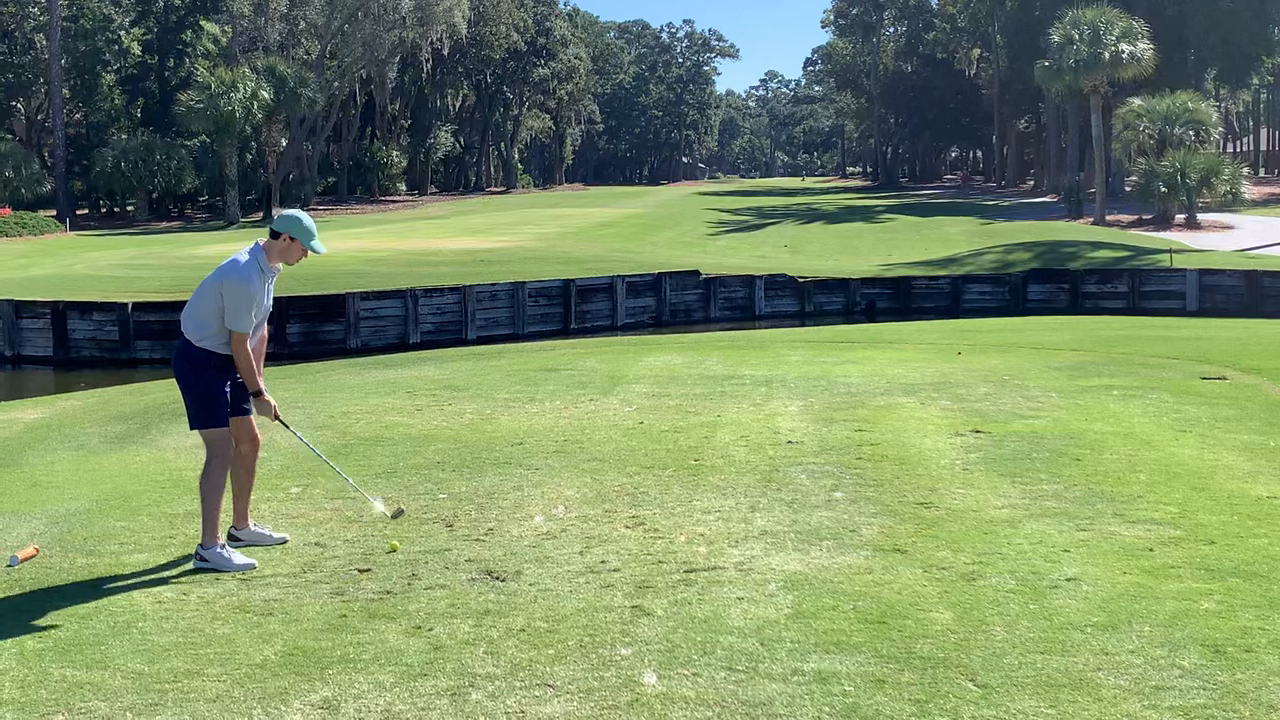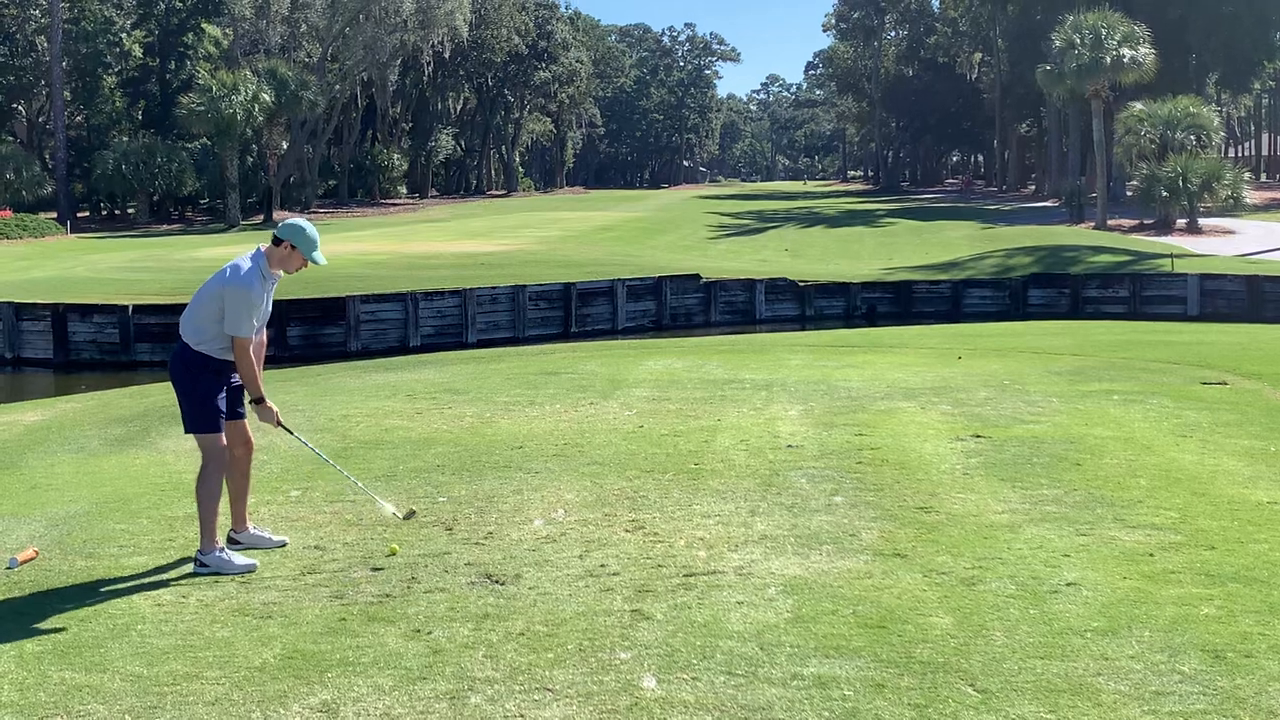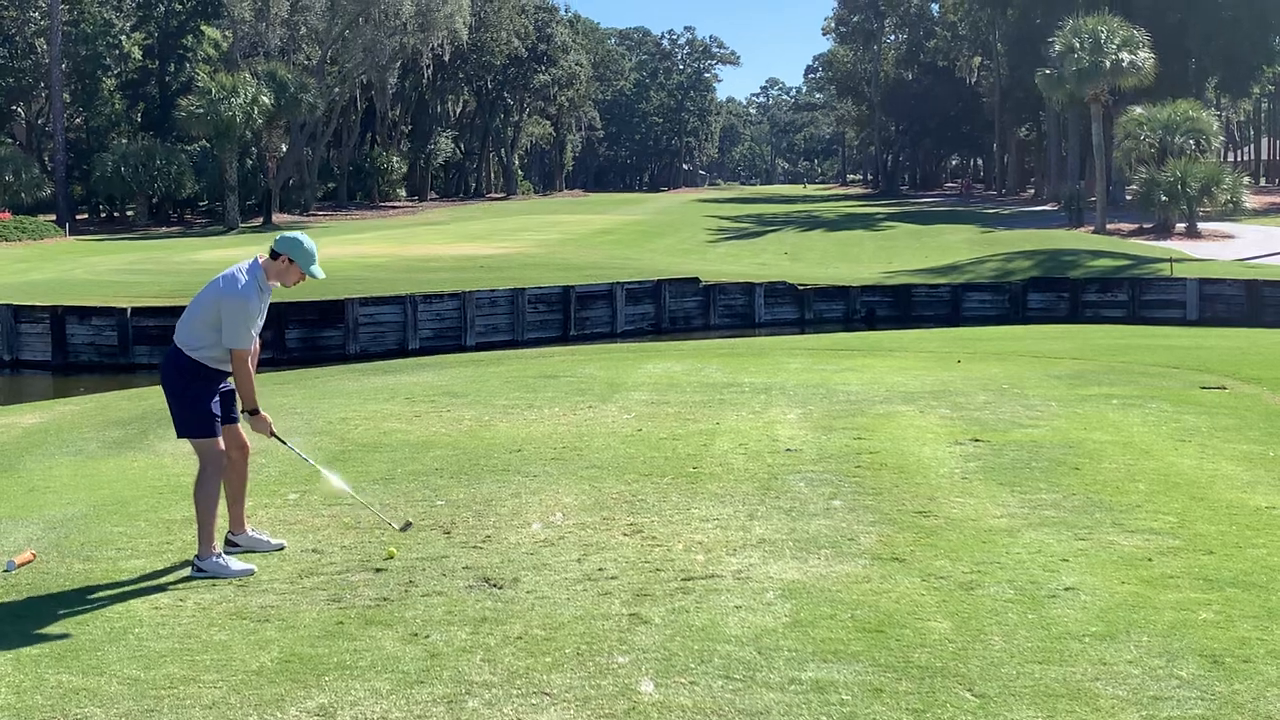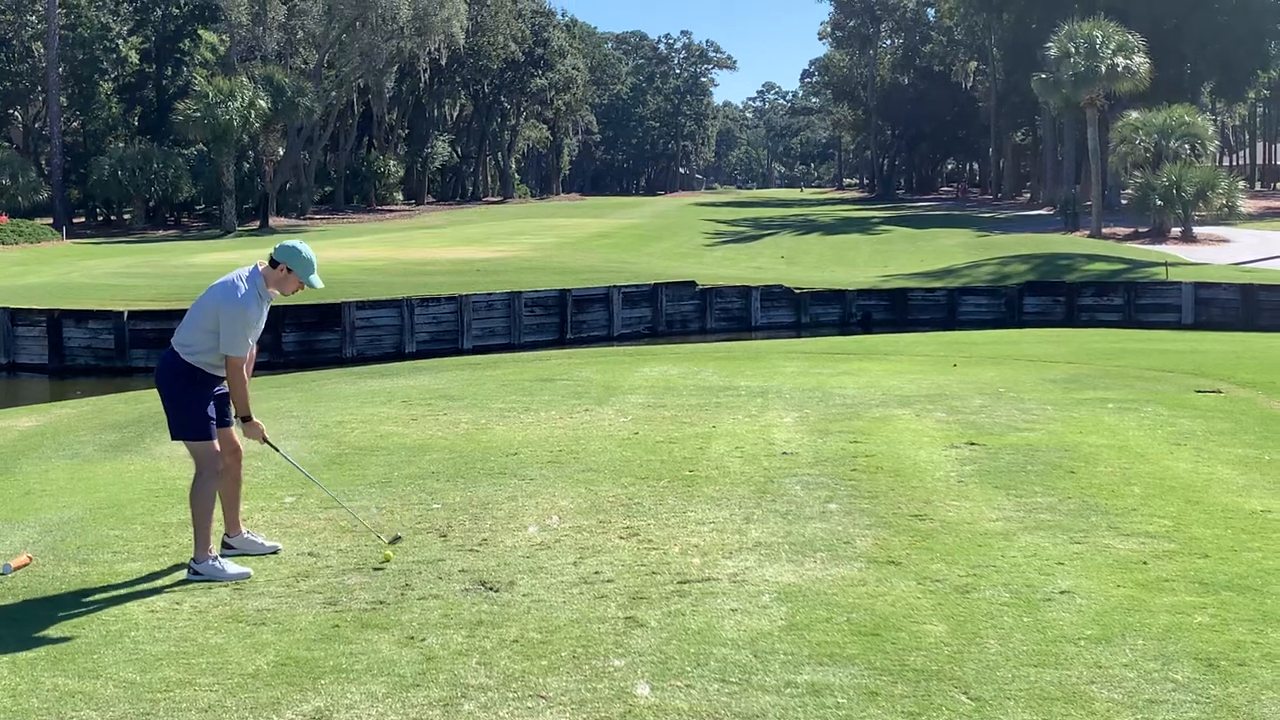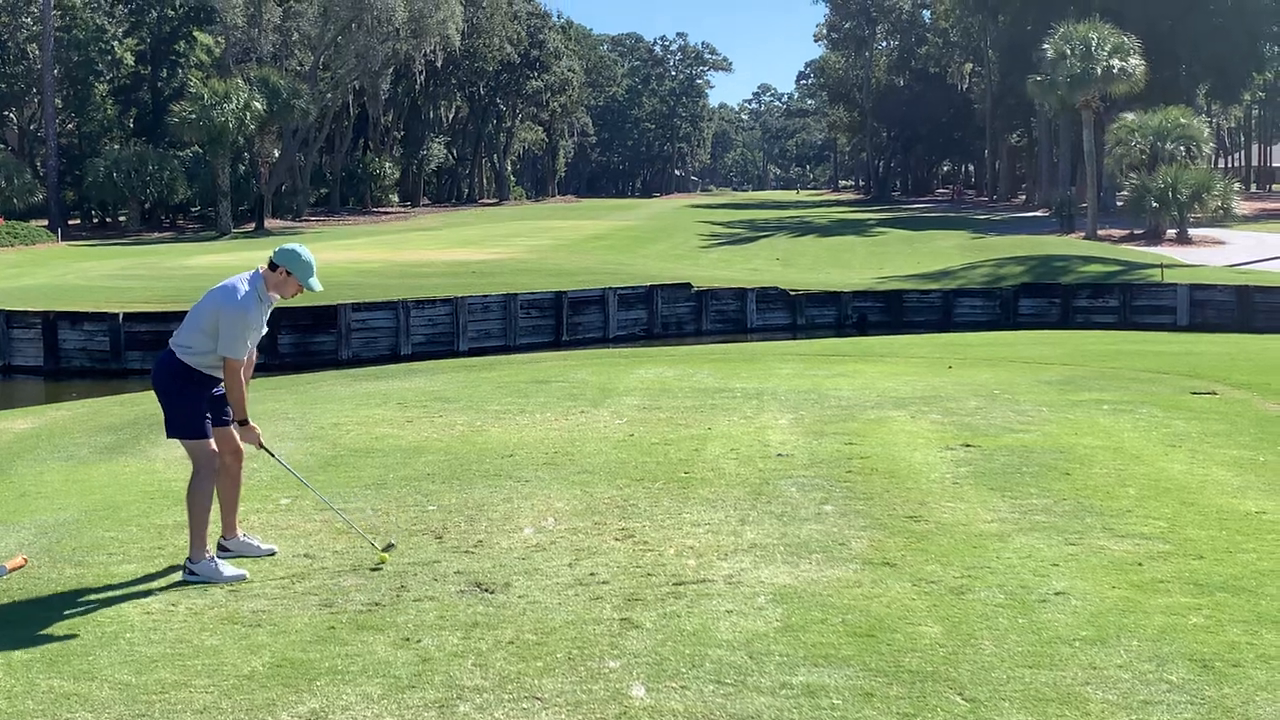
dt=0.2s
person 1, frame 1
left shoulder: (268, 268)
right shoulder: (244, 276)
left elbow: (259, 329)
right elbow: (239, 344)
left wrist: (259, 381)
right wrist: (258, 394)
left hip: (225, 360)
right hip: (200, 361)
left knee: (249, 442)
right knee: (222, 451)
left ankle: (241, 527)
right ankle: (210, 546)
person 1, frame 2
left shoulder: (267, 273)
right shoulder: (245, 282)
left elbow: (259, 335)
right elbow: (242, 350)
left wrist: (258, 388)
right wrist: (260, 401)
left hip: (220, 365)
right hip: (196, 365)
left knee: (242, 446)
right knee: (216, 454)
left ankle: (240, 530)
right ankle: (208, 551)
person 1, frame 3
left shoulder: (260, 280)
right shoulder: (243, 294)
left elbow: (252, 345)
right elbow: (241, 362)
left wrist: (248, 401)
right wrist: (254, 412)
left hip: (211, 370)
right hip: (188, 371)
left knee: (238, 449)
right knee: (215, 459)
left ankle: (238, 532)
right ankle: (206, 557)
person 1, frame 4
left shoulder: (260, 287)
right shoulder: (242, 302)
left elbow: (249, 350)
right elbow: (235, 367)
left wrist: (241, 408)
right wrist: (247, 418)
left hip: (206, 374)
right hip: (183, 375)
left knee: (231, 454)
right knee: (211, 463)
left ankle: (234, 535)
right ankle: (202, 560)
person 1, frame 5
left shoulder: (262, 293)
right shoulder: (241, 303)
left elbow: (249, 356)
right elbow: (233, 370)
left wrist: (238, 409)
right wrist: (244, 422)
left hip: (204, 375)
right hip: (179, 375)
left knee: (232, 453)
right knee: (207, 462)
left ankle: (230, 537)
right ankle: (197, 559)
